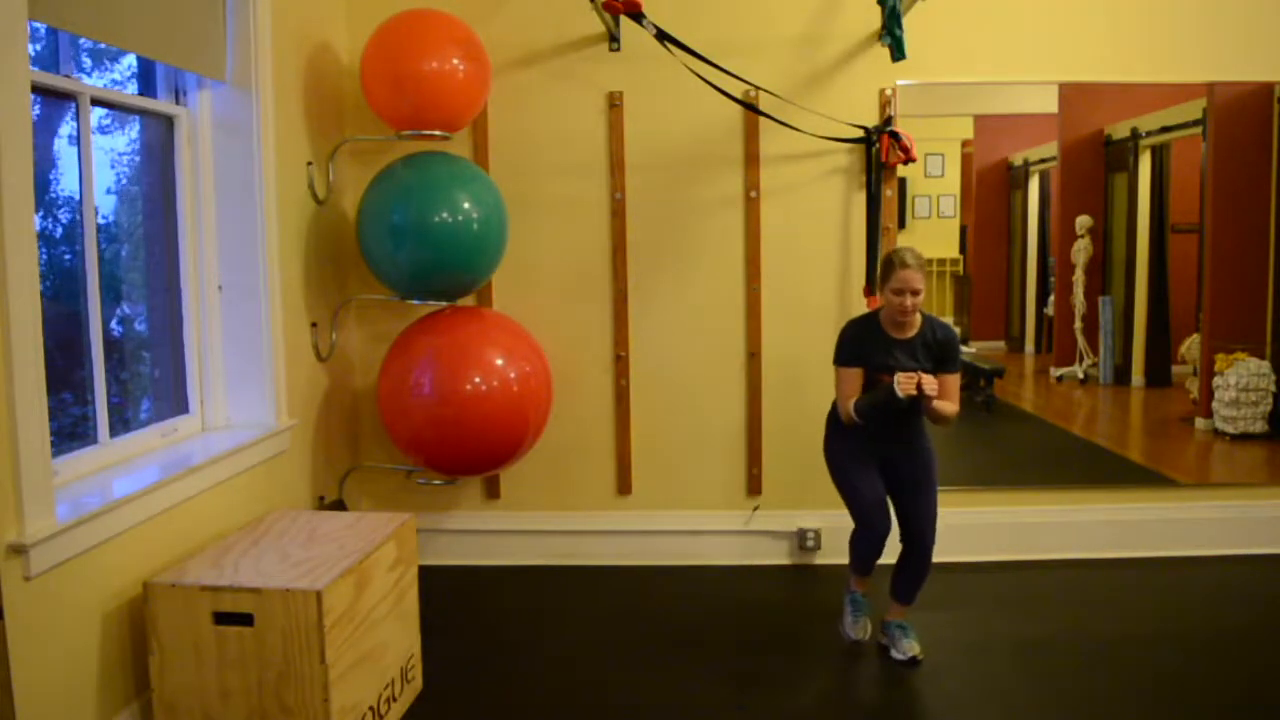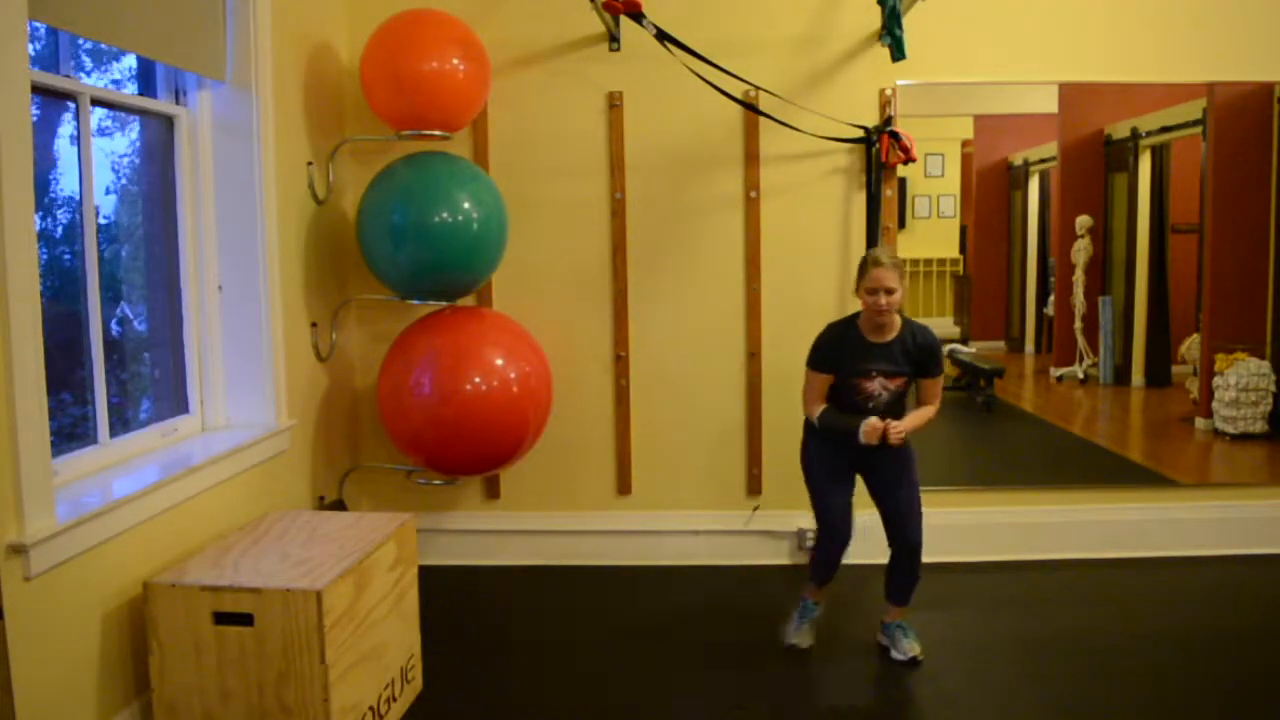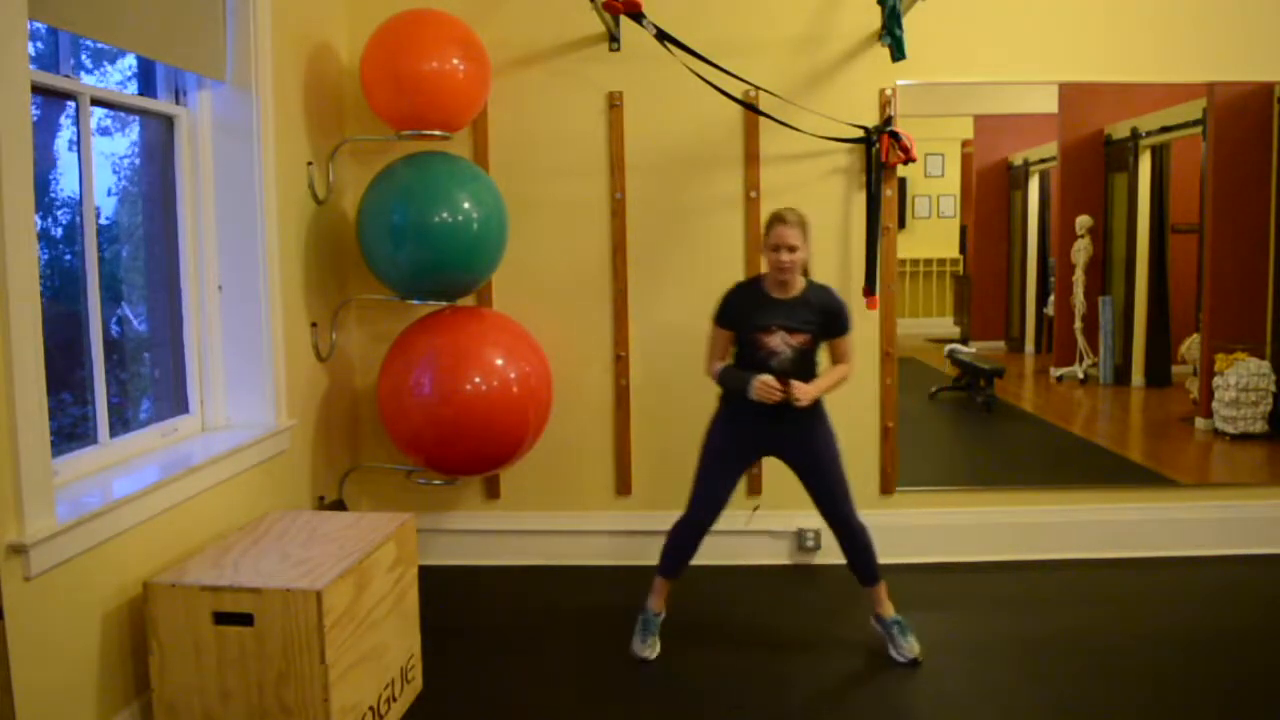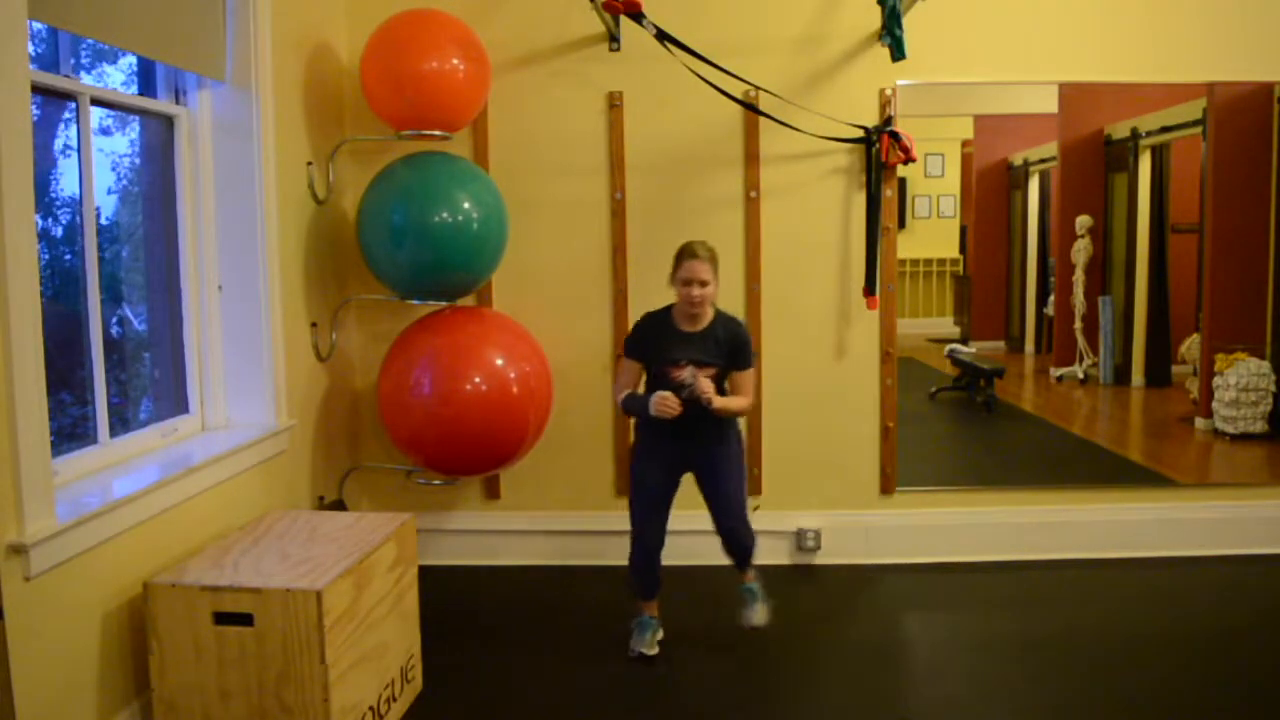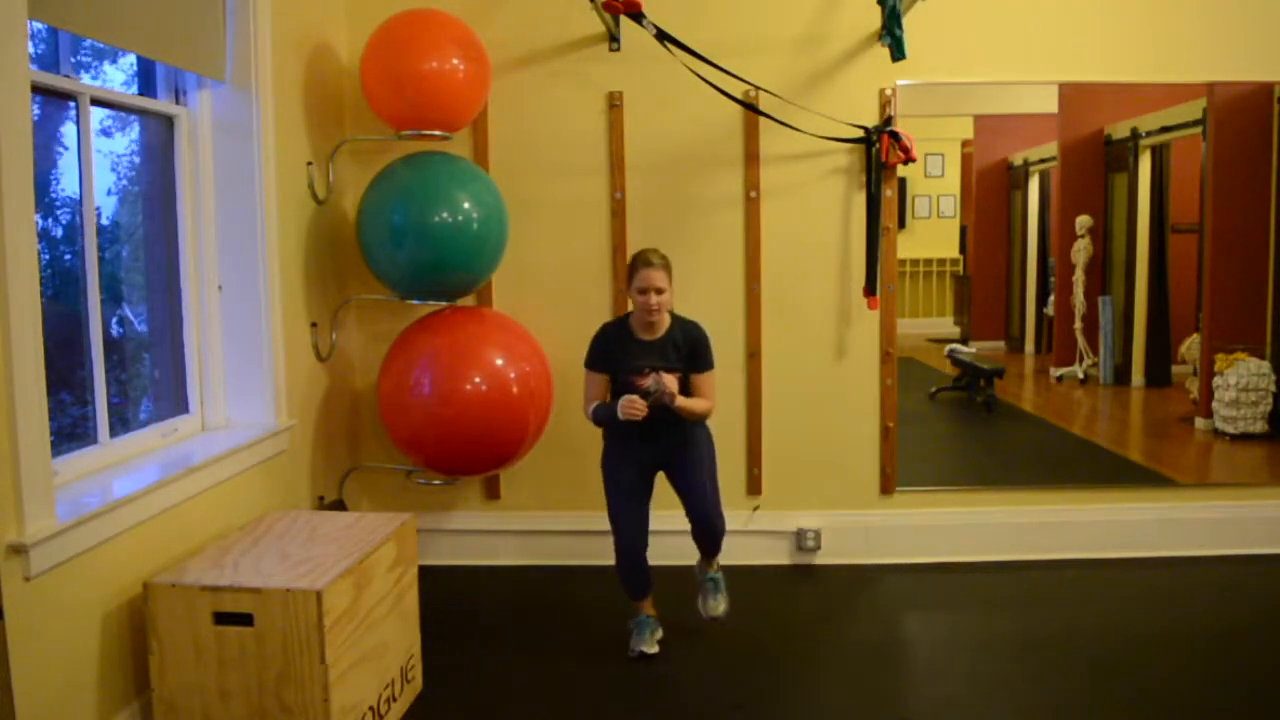
dt=0.3s
person 1, frame 1
left shoulder: (942, 337)
right shoulder: (857, 334)
left elbow: (950, 412)
right elbow: (847, 410)
left wrist: (931, 398)
right wrist: (891, 393)
left hip: (908, 442)
right hip: (853, 442)
left knee: (921, 538)
right knee: (874, 522)
left ankle: (895, 623)
right ankle: (857, 591)
person 1, frame 2
left shoulder: (923, 341)
right shoulder: (835, 339)
left elbow: (931, 403)
right elbow: (813, 407)
left wrist: (905, 425)
right wrist: (855, 426)
left hip: (892, 445)
right hip: (831, 445)
left knee: (908, 543)
right knee: (835, 535)
left ankle: (892, 624)
right ankle: (811, 601)
person 1, frame 3
left shoulder: (825, 301)
right shoulder: (742, 299)
left elbow: (842, 366)
right elbow: (715, 364)
left wrist: (813, 389)
right wrist: (747, 383)
left hip: (803, 422)
right hip: (743, 421)
left knee: (843, 518)
right knee: (699, 514)
left ankle: (885, 614)
right ankle: (654, 609)
person 1, frame 4
left shoulder: (733, 332)
right shoulder: (648, 329)
left elbow: (744, 402)
right elbow: (622, 394)
left wrist: (714, 400)
right wrist: (647, 404)
left hip: (715, 438)
right hip: (658, 441)
left knee: (733, 526)
right knee: (645, 539)
left ankle: (748, 579)
right ankle: (647, 616)
person 1, frame 5
left shoulder: (691, 335)
right shoulder: (608, 338)
left elbow: (706, 406)
right elbow: (592, 407)
left wrist: (675, 399)
right wrist: (616, 410)
left hip: (684, 436)
right hip: (628, 445)
left knee: (708, 519)
right knee: (628, 542)
left ankle: (709, 569)
right ankle: (646, 616)
